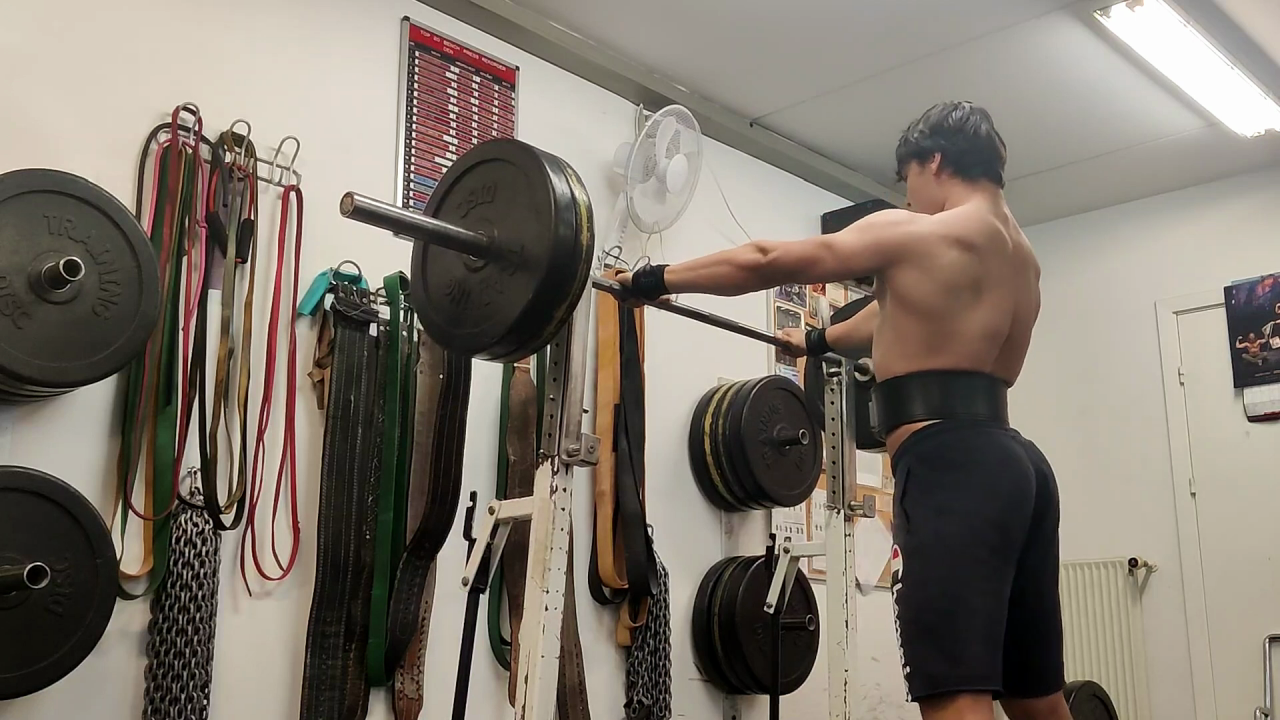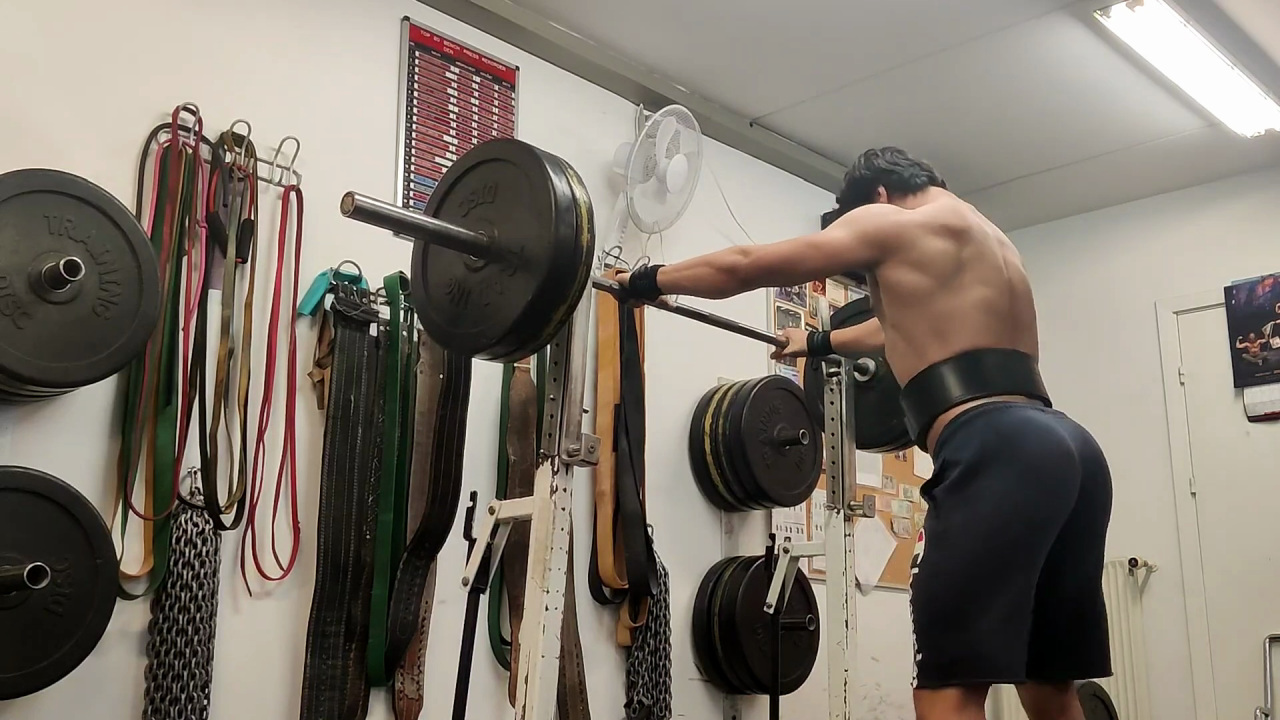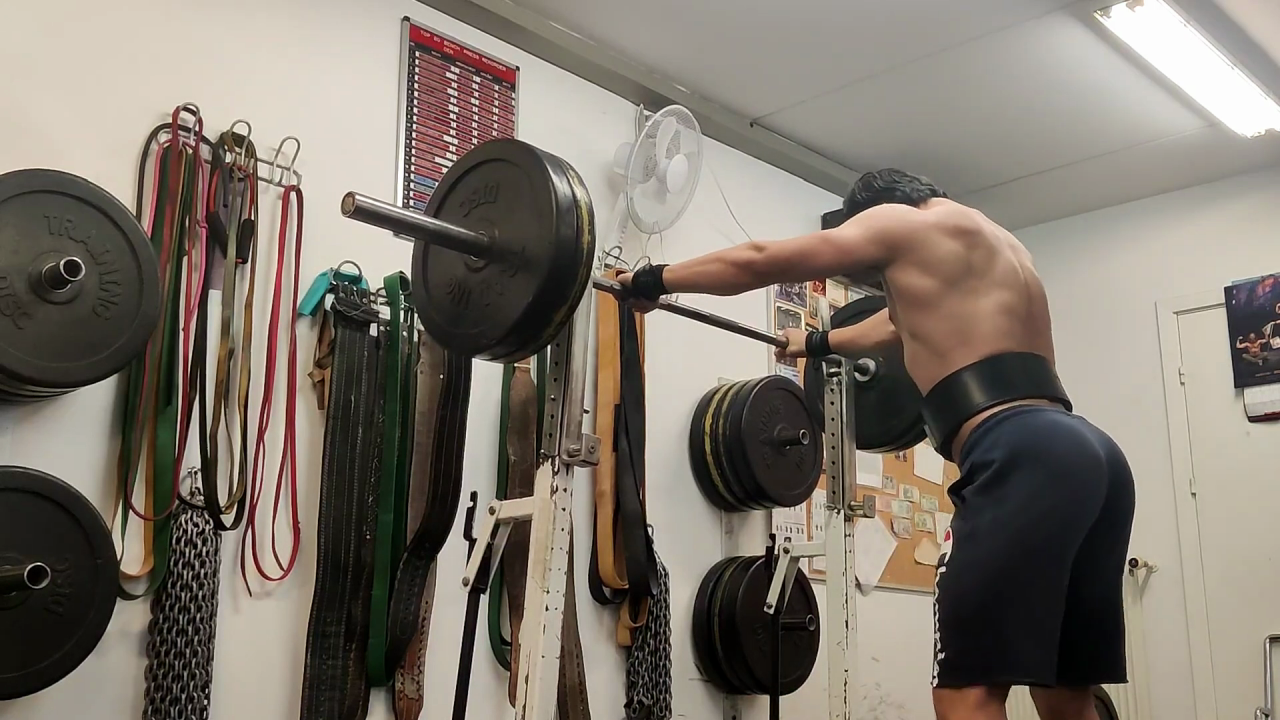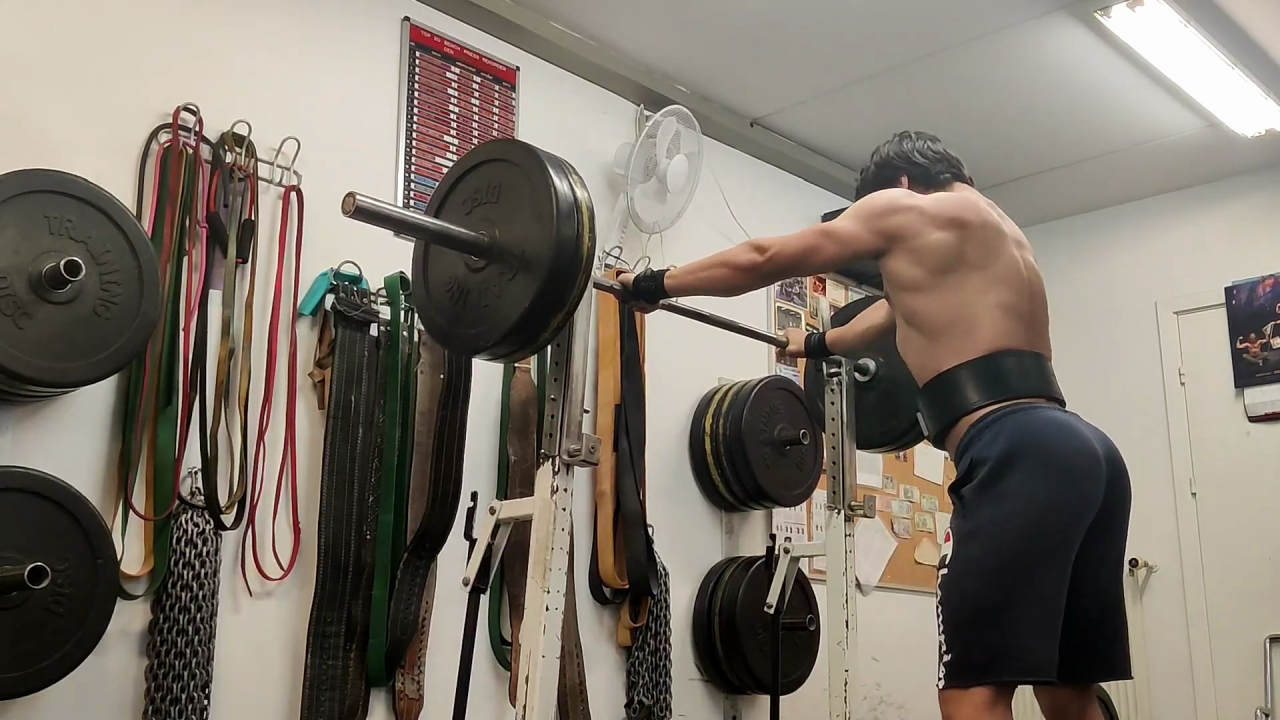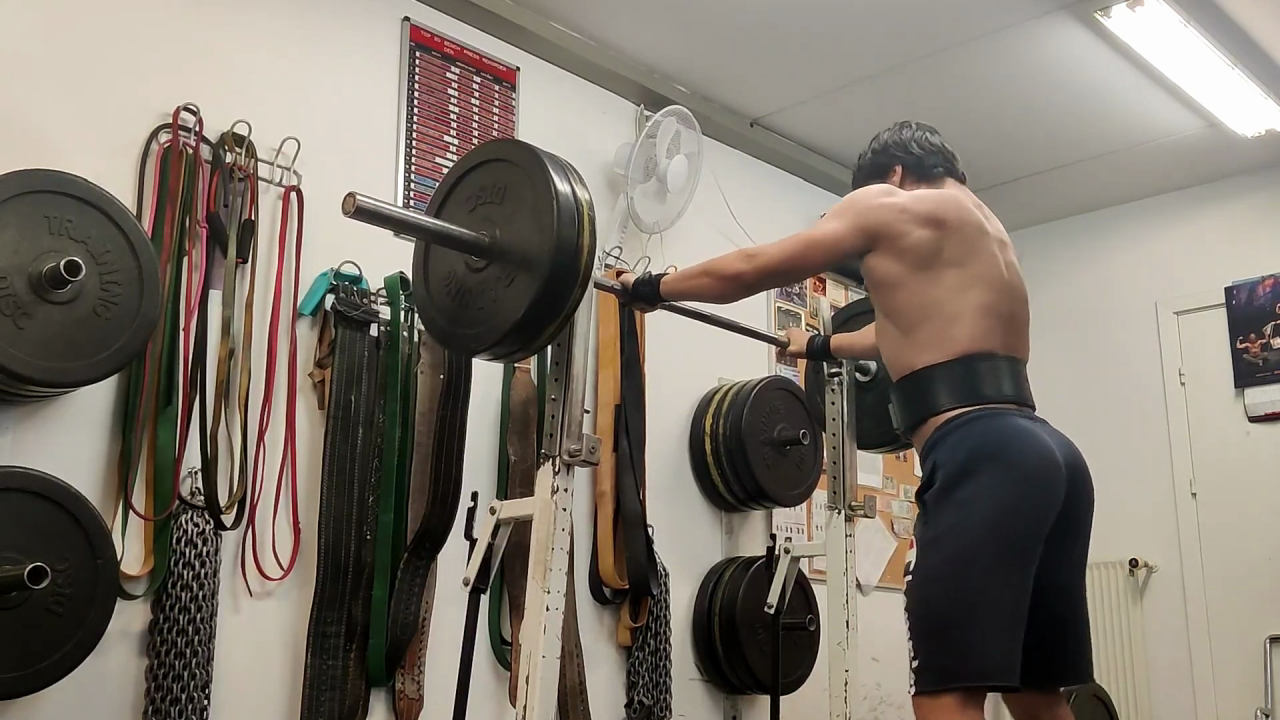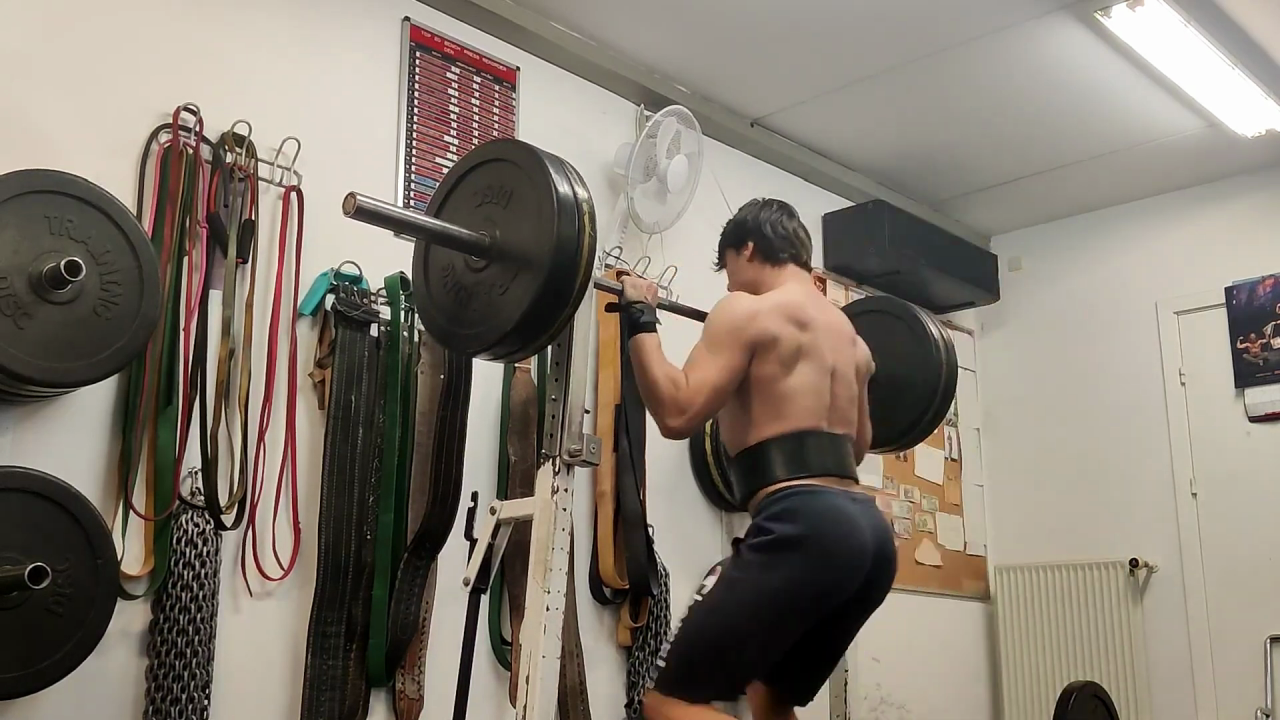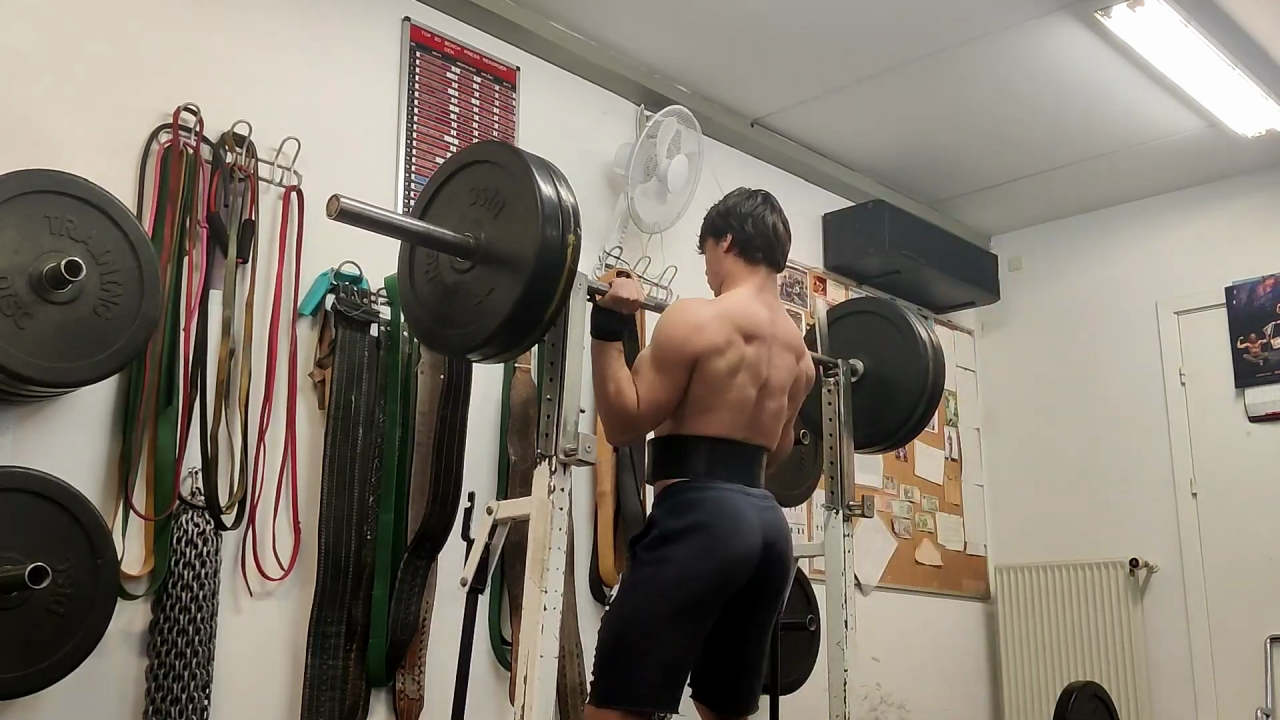
dt=0.5s
person 1, frame 1
left shoulder: (916, 234)
right shoulder: (1021, 257)
left elbow: (766, 262)
left wrist: (653, 280)
right wrist: (820, 340)
left hip: (954, 470)
right hip: (1012, 467)
person 1, frame 2
left shoulder: (890, 222)
right shoulder: (988, 239)
left elbow: (748, 263)
left wrist: (649, 280)
right wrist: (821, 341)
left hip: (996, 457)
right hip: (1068, 452)
person 1, frame 3
left shoulder: (903, 224)
right shoulder: (995, 241)
left elbow: (759, 260)
left wrist: (653, 281)
right wrist: (819, 343)
left hip: (1024, 460)
right hip: (1088, 457)
person 1, frame 4
left shoulder: (906, 209)
right shoulder: (1000, 232)
left elbow: (762, 259)
left wrist: (656, 284)
right wrist: (821, 343)
left hip: (1020, 459)
right hip: (1083, 455)
person 1, frame 5
left shoulder: (891, 205)
right shoulder: (989, 231)
left elbow: (750, 269)
left wrist: (654, 287)
right wrist: (823, 347)
left hip: (984, 460)
right hip: (1049, 457)
person 1, frame 6
left shoulder: (747, 311)
right shoulder: (845, 332)
left elbow: (678, 413)
left wrist: (639, 318)
left hip: (805, 529)
right hip: (867, 530)
person 1, frame 7
left shoulder: (695, 319)
right shoulder: (798, 347)
left elbow: (623, 422)
left wrist: (608, 327)
left hip: (699, 521)
right hip: (765, 525)
